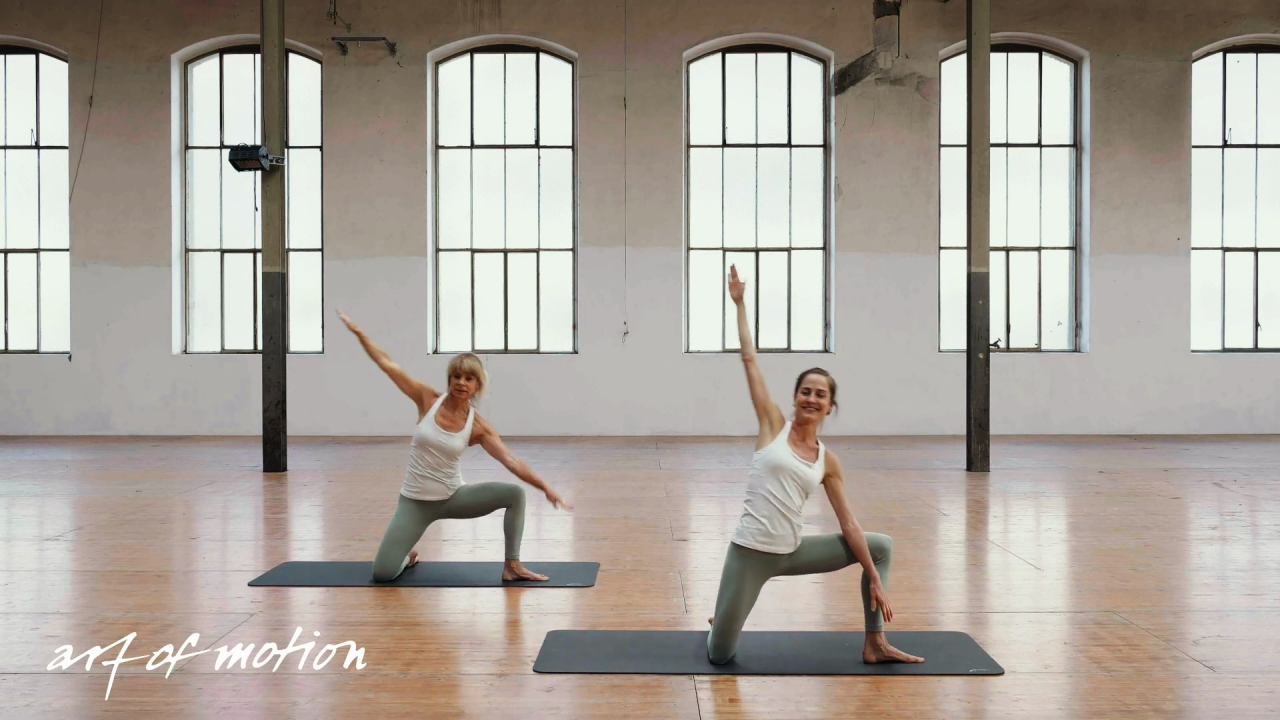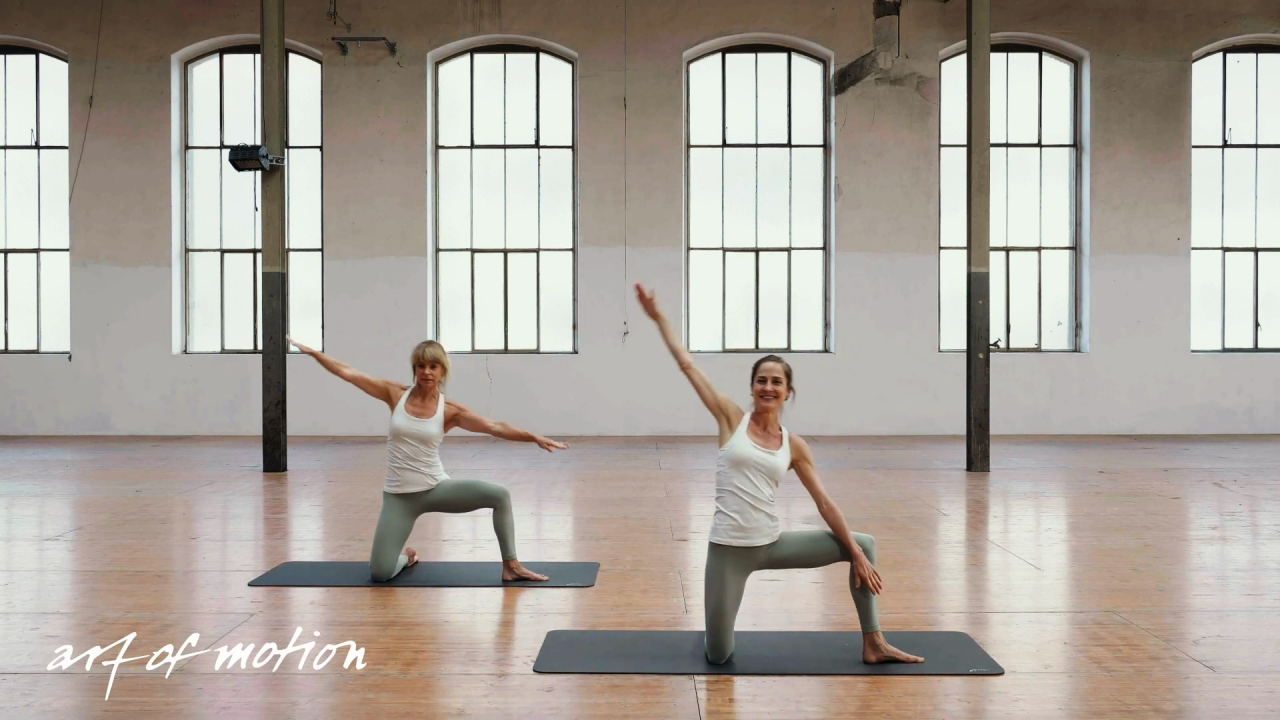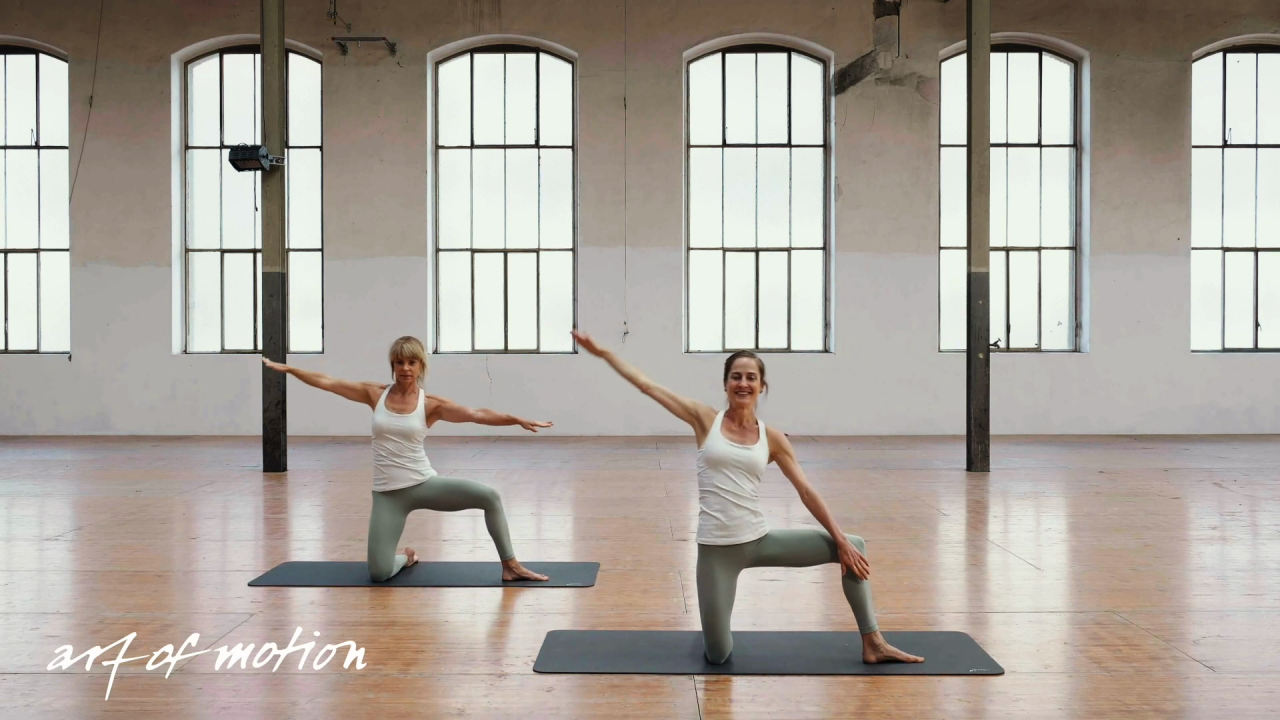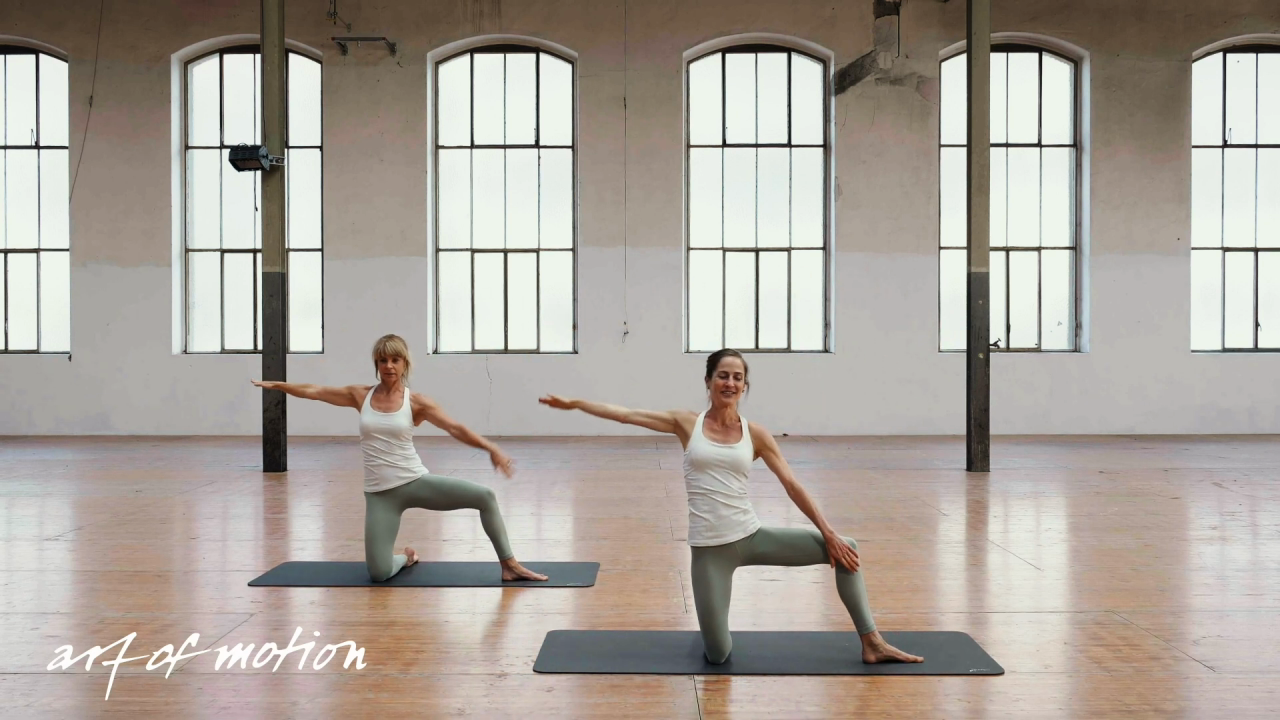
dt=0.3s
person 1, frame 1
left shoulder: (828, 462)
right shoulder: (775, 425)
left elbow: (848, 524)
right elbow: (749, 360)
left wrist: (875, 579)
right wrist: (739, 305)
left hip: (792, 552)
right hip: (749, 553)
left knee: (880, 546)
right knee: (720, 655)
left ankle: (874, 644)
right ankle: (720, 624)
person 1, frame 2
left shoulder: (794, 446)
right shoulder: (732, 419)
left elbow: (824, 503)
right elbow: (688, 366)
left wrist: (857, 557)
right wrist: (659, 318)
left hip: (772, 545)
right hip: (728, 550)
left knee: (863, 545)
right knee: (718, 655)
left ankle: (873, 645)
right ankle: (718, 627)
person 1, frame 3
left shoulder: (772, 438)
right shoulder: (706, 419)
left elbow: (806, 491)
right elbow: (648, 386)
left wrist: (841, 541)
right wrist: (602, 353)
left hip: (761, 541)
right hip: (716, 549)
left knee: (853, 548)
right knee: (718, 654)
left ankle: (872, 644)
right ankle: (716, 628)
person 1, frame 4
left shoulder: (755, 434)
right shoulder: (687, 423)
left elbow: (792, 485)
right elbow: (624, 413)
left wrist: (829, 534)
right wrist: (575, 403)
left hip: (752, 537)
right hip: (709, 548)
left knee: (843, 549)
right knee: (718, 656)
left ankle: (872, 644)
right ankle: (714, 626)
person 2, frame 1
left shoulder: (478, 427)
right shoulder: (429, 399)
left elbow: (512, 460)
right elbow: (386, 364)
left wrist: (546, 489)
right wrist: (357, 332)
left hip: (453, 498)
right hip: (414, 502)
left knee: (515, 494)
right knee: (383, 573)
left ankle: (512, 568)
right ankle: (408, 557)
person 2, frame 2
left shoulder: (450, 411)
right shoulder: (396, 394)
left elbow: (494, 427)
right elbow: (348, 372)
left wrist: (535, 437)
right wrist: (311, 351)
left hip: (436, 489)
right hip: (398, 496)
left knee: (499, 495)
right knee: (380, 574)
left ankle: (511, 567)
right ankle: (406, 556)
person 2, frame 3
left shoulder: (430, 404)
right shoulder: (376, 393)
left elbow: (477, 415)
right elbow: (325, 382)
left wrist: (517, 419)
right wrist: (287, 368)
left hip: (424, 485)
right hip: (387, 493)
left knee: (489, 497)
right knee: (380, 573)
left ankle: (510, 566)
right ankle: (406, 557)
person 2, frame 4
left shoulder: (416, 402)
right shoulder: (361, 395)
left elbow: (455, 428)
right elbow: (313, 391)
left wrist: (491, 448)
right wrist: (275, 385)
left hip: (416, 482)
right hip: (380, 494)
left knee: (484, 497)
right knee: (379, 574)
left ankle: (509, 565)
right ankle: (406, 557)
